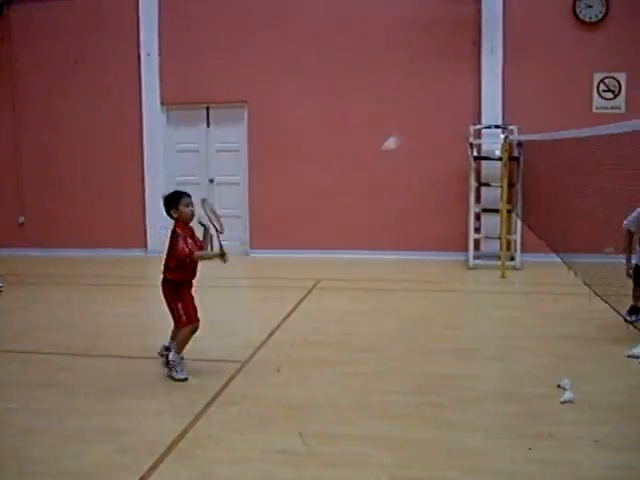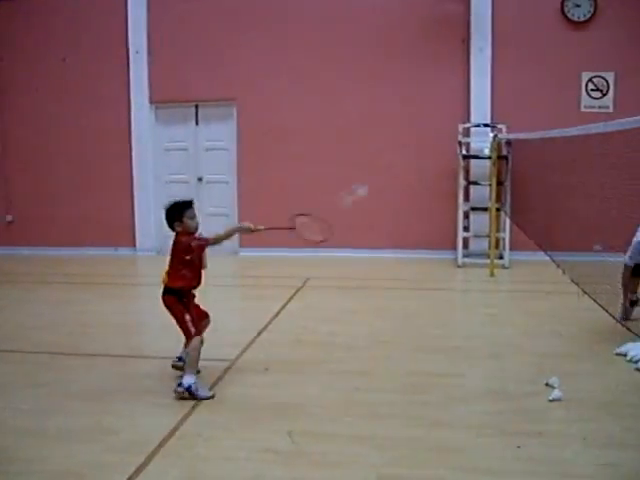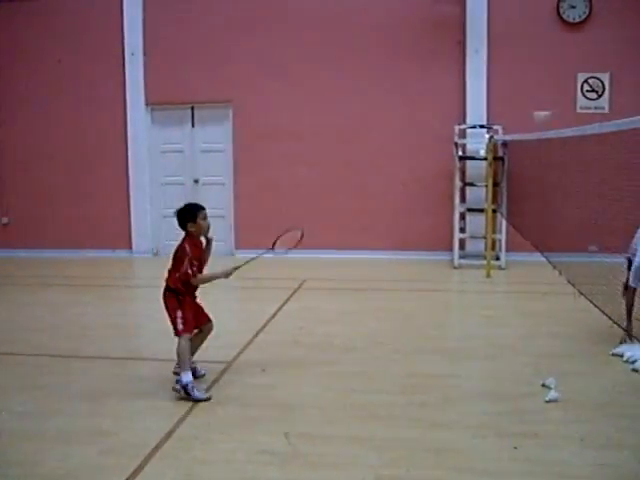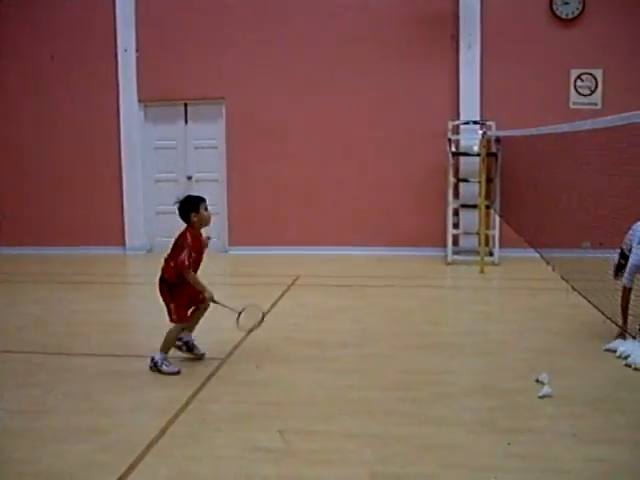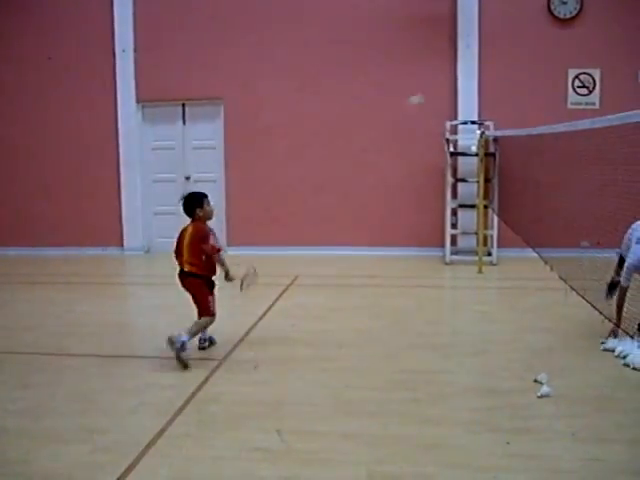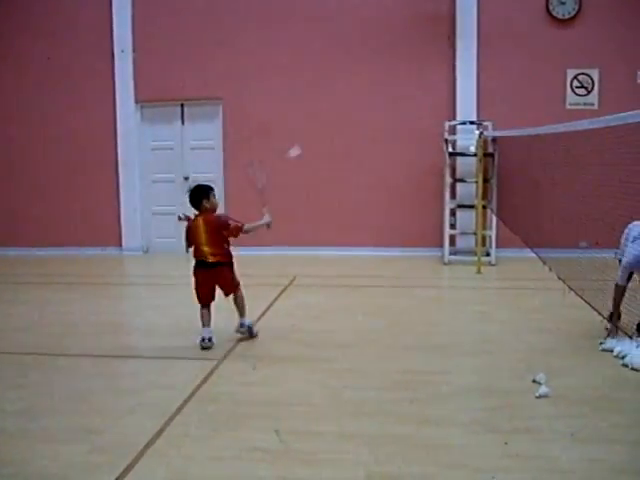
dt=0.2s
person 1, frame 1
left shoulder: (188, 230)
right shoulder: (179, 233)
left elbow: (202, 250)
right elbow: (193, 255)
left wrist: (207, 235)
right wrist: (216, 254)
left hip: (183, 283)
right hip: (174, 285)
left knee: (185, 320)
right knee: (191, 323)
left ankle: (169, 348)
right ankle: (174, 360)
person 1, frame 2
left shoulder: (190, 240)
right shoulder: (183, 242)
left elbow: (202, 259)
right elbow: (212, 241)
right wrist: (238, 228)
left hip: (181, 294)
right hip: (176, 295)
left knee: (203, 321)
right knee: (195, 335)
left ankle: (183, 358)
right ankle: (187, 384)
person 1, frame 3
left shoulder: (196, 243)
right shoulder: (188, 248)
left elbow: (200, 266)
right elbow: (194, 280)
left wrist: (209, 244)
right wrist: (220, 274)
left hip: (187, 295)
right hip: (176, 295)
left knee: (206, 326)
right knee: (185, 334)
left ankle: (184, 364)
right ankle: (184, 382)
person 1, frame 4
left shoulder: (195, 235)
right shoulder: (189, 240)
right elbow: (187, 271)
left wrist: (202, 246)
right wrist: (204, 289)
left hip: (182, 283)
right hip: (172, 284)
left knee: (203, 303)
right knee: (181, 323)
left ankle: (185, 339)
right ankle: (159, 359)
person 1, frame 5
left shoulder: (185, 231)
right shoulder: (204, 230)
left elbow: (178, 255)
right elbow: (215, 254)
right wrist: (227, 271)
left hip: (185, 275)
right hip: (198, 278)
left knee: (204, 308)
right knee: (209, 315)
left ankle: (204, 338)
right ankle: (181, 340)
person 1, frame 6
left shoulder: (192, 224)
right shoulder: (219, 220)
left elbow: (189, 244)
right elbow: (244, 229)
right wrist: (264, 221)
left hip: (201, 268)
right hip: (221, 266)
left knee: (205, 303)
right knee: (237, 290)
left ankle: (206, 336)
right ankle: (244, 325)
